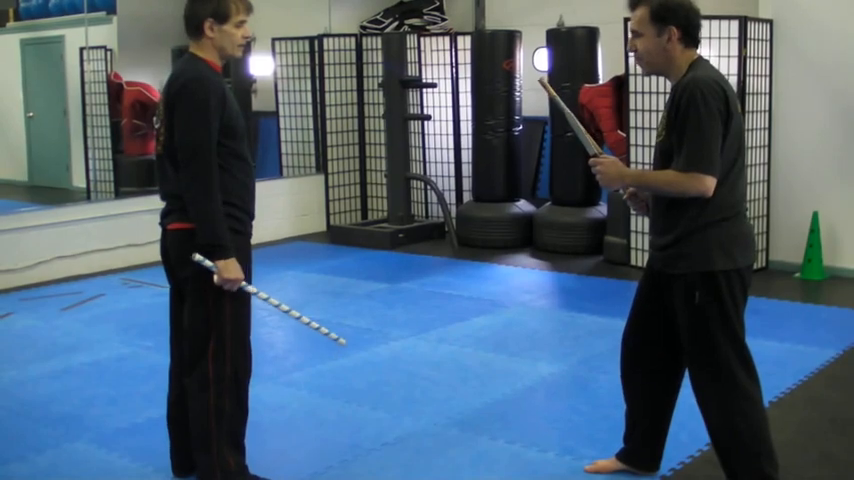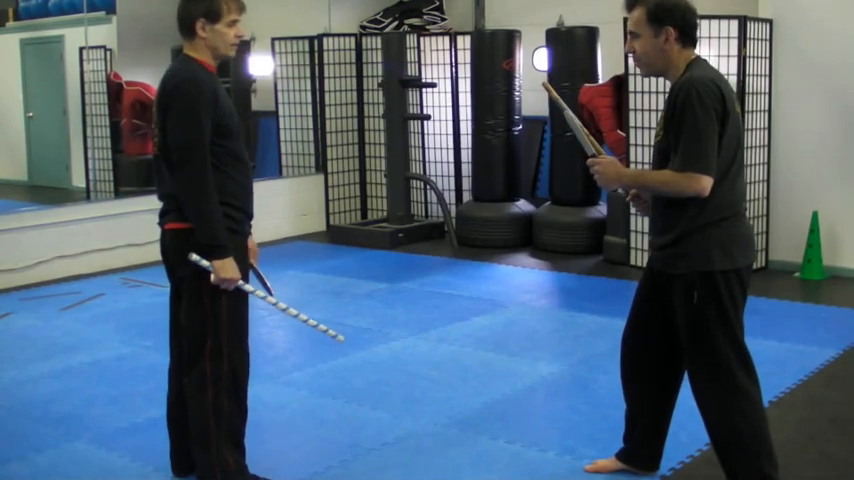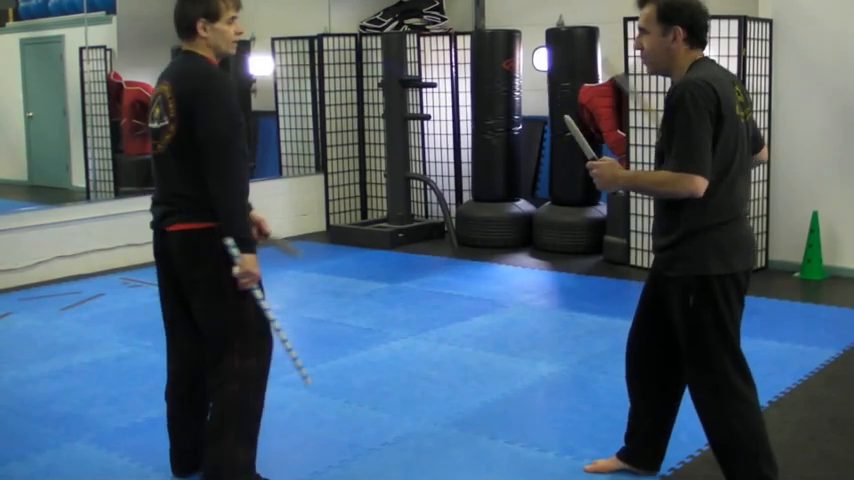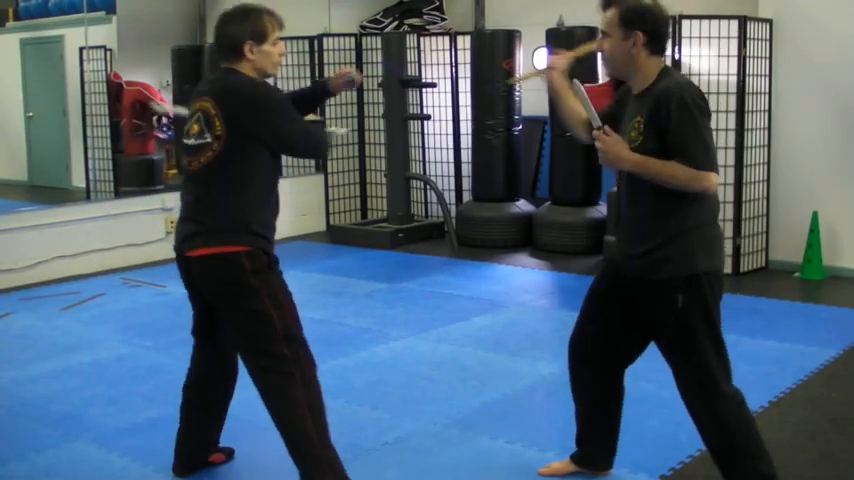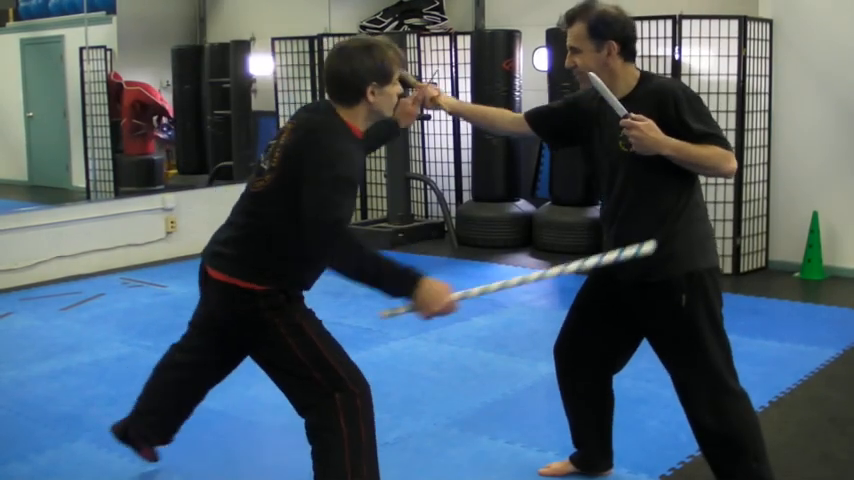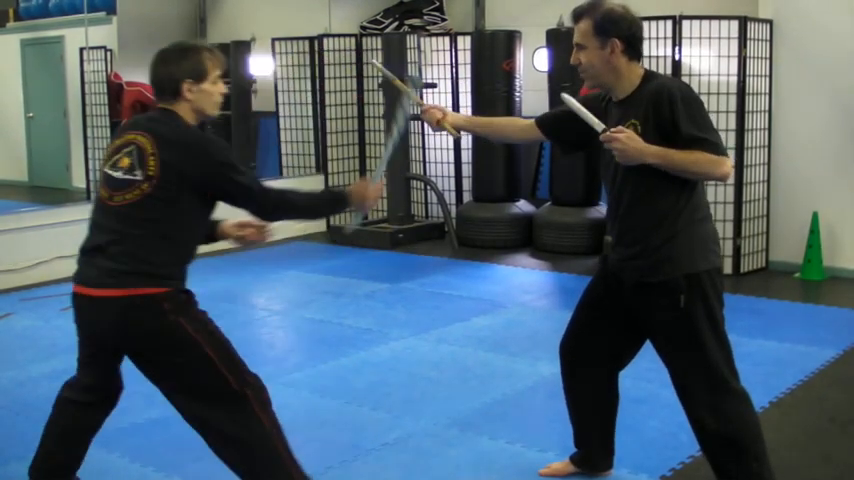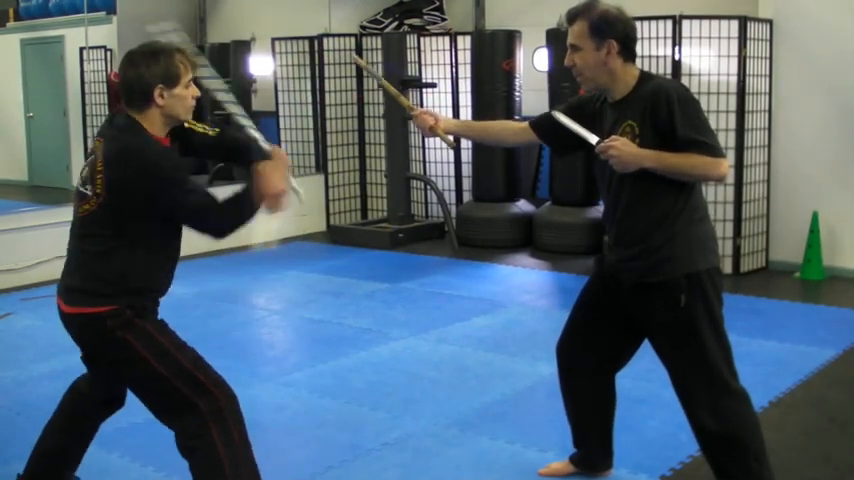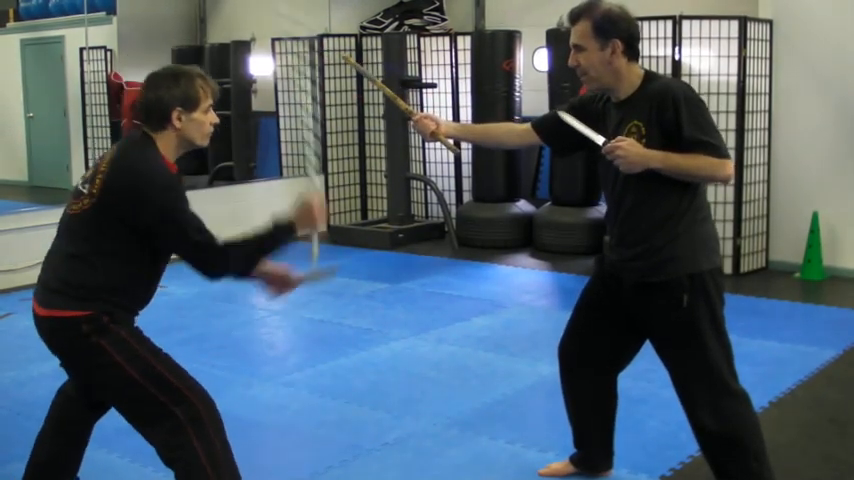
dt=0.5s
person 1, frame 1
left shoulder: (699, 89)
right shoulder: (690, 86)
left elbow: (701, 181)
left wrist: (626, 177)
right wrist: (651, 196)
left hip: (708, 258)
right hip: (678, 252)
left knee: (721, 374)
right knee: (644, 352)
person 1, frame 2
left shoulder: (696, 88)
right shoulder: (692, 84)
left elbow: (697, 180)
left wrist: (624, 177)
right wrist: (652, 196)
left hip: (708, 257)
right hip: (678, 252)
left knee: (720, 373)
right knee: (644, 351)
person 1, frame 3
left shoulder: (691, 89)
right shoulder: (721, 81)
left elbow: (690, 182)
right elbow: (758, 151)
left wrist: (622, 179)
left hip: (706, 259)
right hip: (686, 254)
left knee: (717, 377)
right knee: (647, 352)
person 1, frame 4
left shoulder: (676, 96)
right shoulder: (635, 95)
left elbow: (705, 178)
right elbow: (586, 131)
left wrist: (626, 161)
right wrist: (556, 81)
left hip: (682, 265)
right hip: (635, 259)
left knee: (705, 382)
right knee: (590, 352)
person 1, frame 5
left shoulder: (667, 95)
right shoulder: (587, 107)
left elbow: (725, 162)
right elbow: (517, 123)
left wrist: (661, 143)
right wrist: (453, 105)
left hip: (680, 268)
right hip: (619, 265)
left knee: (709, 386)
right knee: (577, 355)
person 1, frame 6
left shoulder: (669, 95)
right shoulder: (597, 106)
left elbow: (720, 166)
right elbow: (529, 129)
left wrist: (645, 151)
right wrist: (458, 120)
left hip: (681, 269)
right hip: (623, 264)
left knee: (710, 387)
right knee: (582, 355)
person 1, frame 7
left shoulder: (665, 97)
right shoulder: (592, 108)
left elbow: (717, 167)
right elbow: (521, 132)
left wrist: (642, 157)
right wrist: (449, 125)
left hip: (680, 270)
right hip: (620, 265)
left knee: (710, 389)
right knee: (579, 355)
person 1, frame 8
left shoulder: (670, 97)
right shoulder: (595, 108)
left elbow: (722, 168)
right elbow: (523, 134)
left wrist: (649, 158)
right wrist: (449, 128)
left hip: (681, 270)
right hip: (622, 265)
left knee: (711, 390)
right knee: (581, 357)
person 2, frame 1
left shoulder: (191, 78)
right shoulder: (199, 83)
right elbow: (199, 176)
right wrist: (223, 252)
left hip: (191, 238)
right hip: (207, 242)
left knee: (192, 351)
right knee: (222, 358)
person 2, frame 2
left shoulder: (194, 79)
right shoulder: (191, 84)
right elbow: (193, 175)
left wrist: (238, 233)
right wrist: (220, 251)
left hip: (198, 238)
right hip: (203, 242)
left knee: (192, 351)
right knee: (219, 357)
person 2, frame 3
left shoulder: (174, 78)
right shoulder: (210, 81)
right elbow: (222, 167)
left wrist: (241, 213)
right wrist: (243, 244)
left hip: (172, 231)
right hip: (205, 235)
left knee: (189, 348)
right knee: (243, 348)
person 2, frame 4
left shoulder: (208, 94)
right shoulder: (252, 96)
left elbow: (279, 111)
right elbow: (308, 142)
left wrist: (327, 86)
right wrist: (322, 129)
left hip: (195, 249)
right hip: (236, 254)
left knee: (213, 351)
right knee: (288, 367)
person 2, frame 5
left shoulder: (318, 117)
right shoulder: (329, 147)
right elbow: (332, 242)
left wrist: (396, 123)
right wrist: (413, 285)
left hip: (225, 270)
right hip: (255, 288)
left knee: (196, 357)
right knee: (340, 395)
left ankle: (141, 430)
person 2, frame 6
left shoulder: (129, 133)
right shoulder: (192, 145)
right elbow: (260, 200)
left wrist: (218, 229)
right wrist: (346, 197)
left hip: (90, 293)
right hip: (147, 300)
left knee: (91, 388)
right knee: (238, 399)
person 2, frame 7
left shoulder: (134, 129)
right shoulder: (142, 156)
left elbow: (218, 140)
right elbow: (216, 220)
left wrist: (264, 158)
right wrist: (258, 190)
left hip: (90, 301)
right hip: (113, 311)
left knee: (102, 386)
right knee: (211, 404)
person 2, frame 8
left shoulder: (143, 158)
right shoulder: (146, 177)
left elbow: (191, 245)
right elbow: (211, 260)
left wrist: (256, 268)
right wrist: (291, 226)
left hip: (66, 306)
right hip: (84, 318)
left knee: (89, 390)
right knee: (188, 413)
